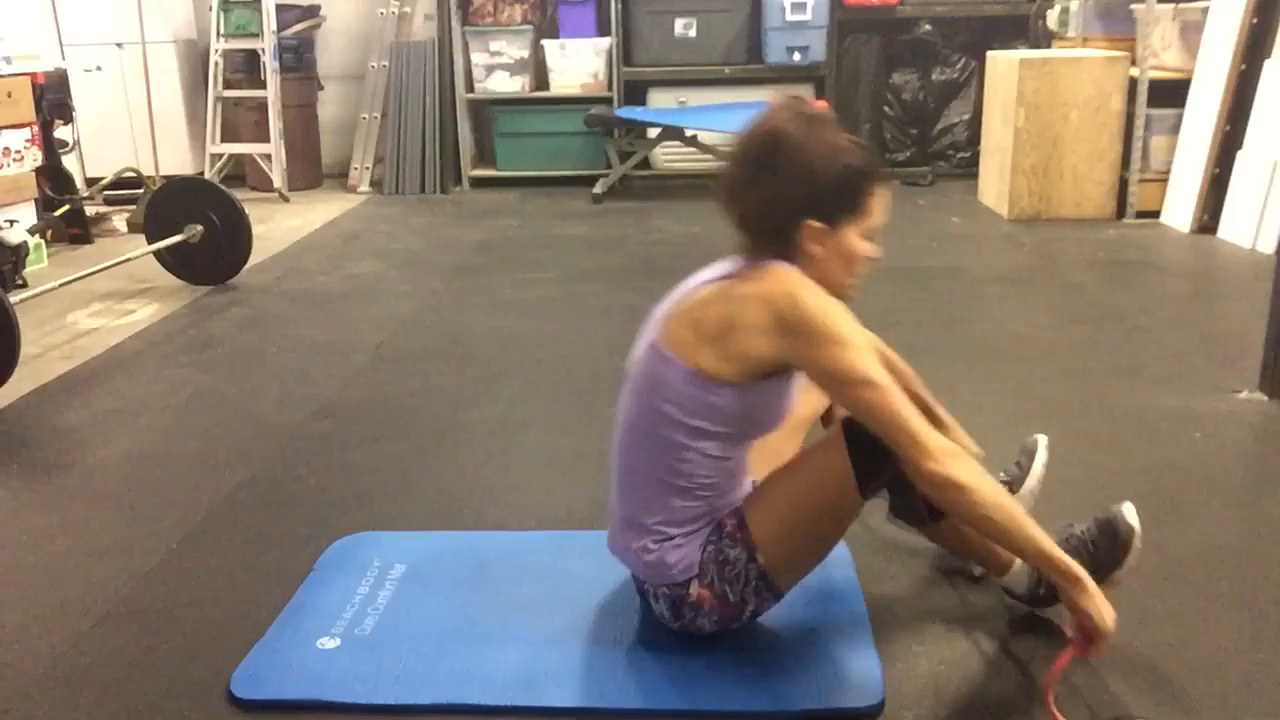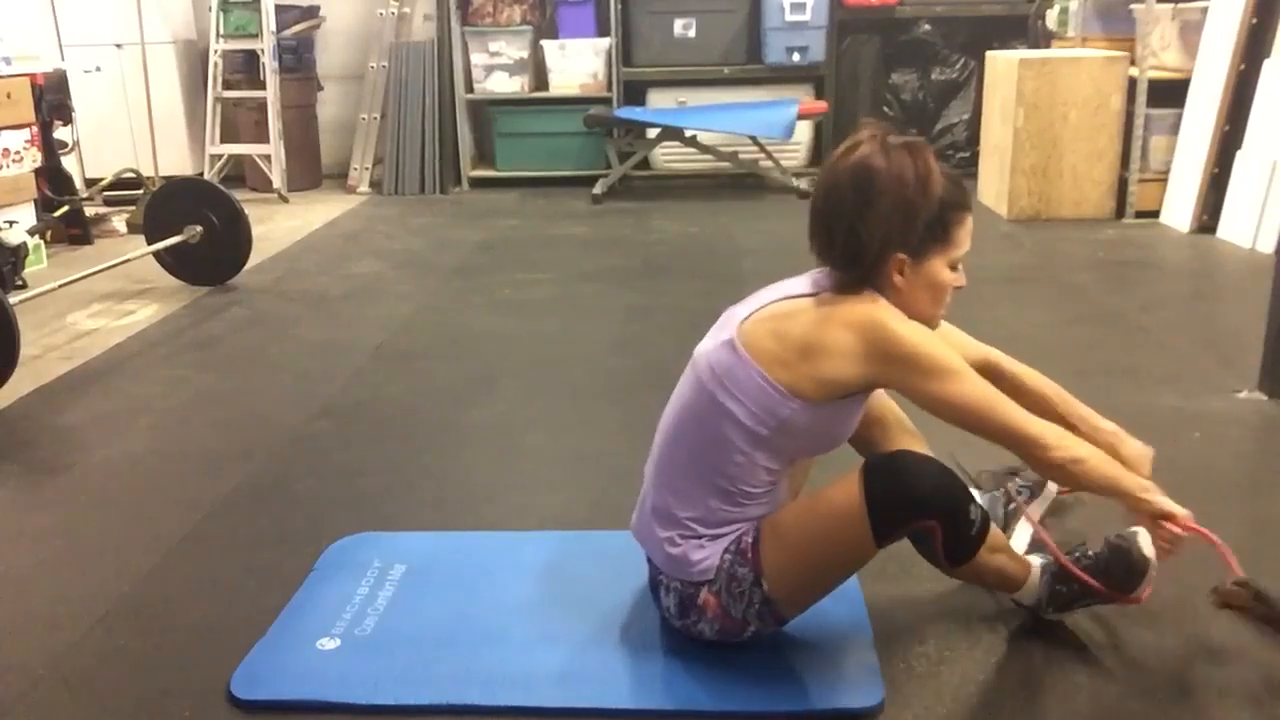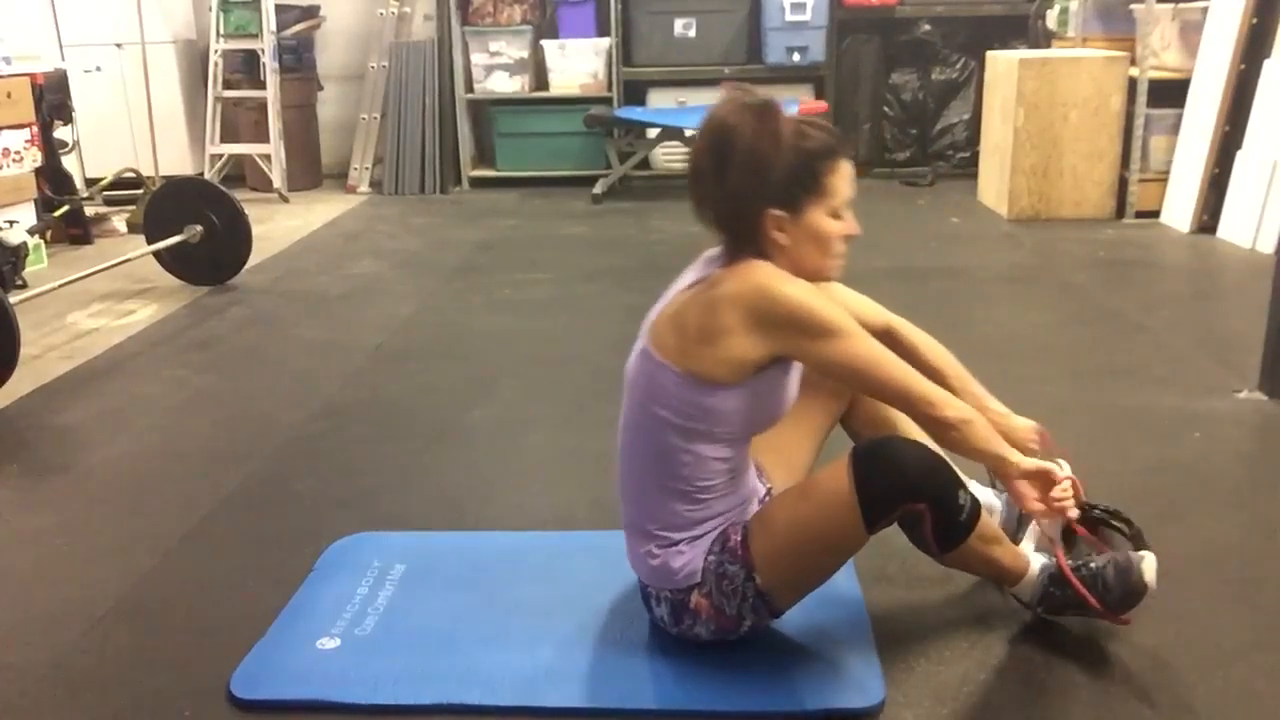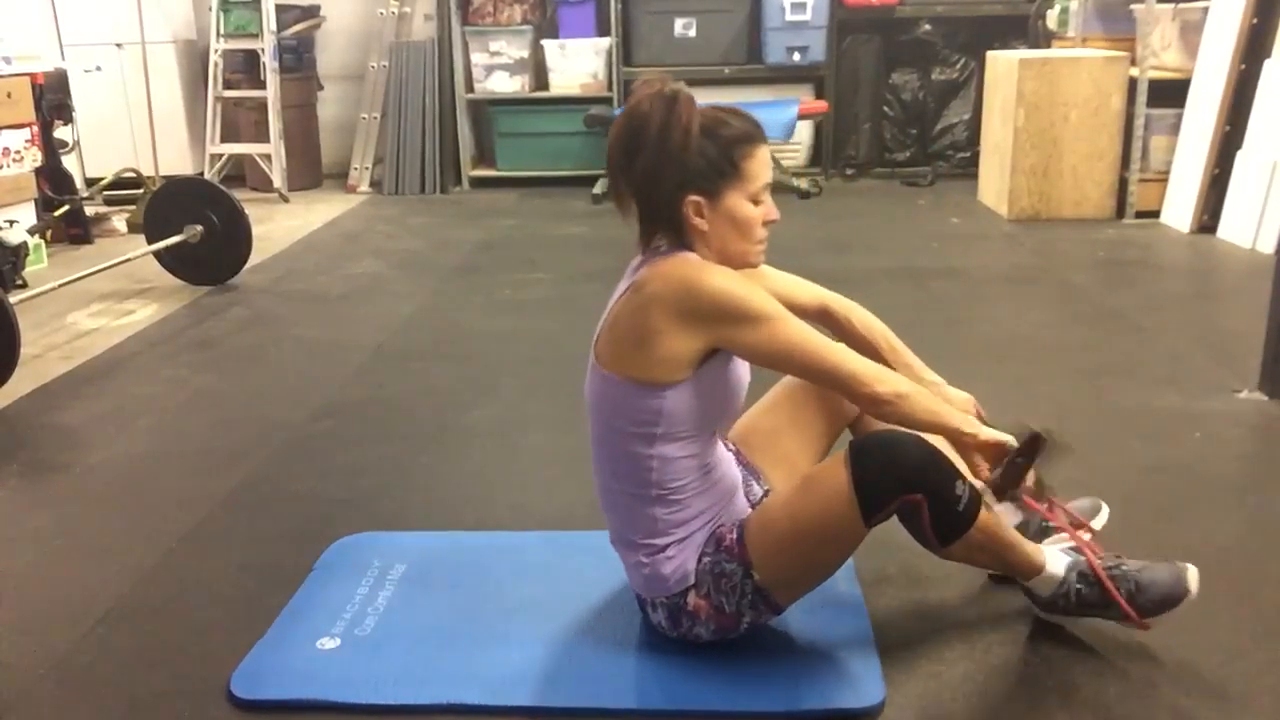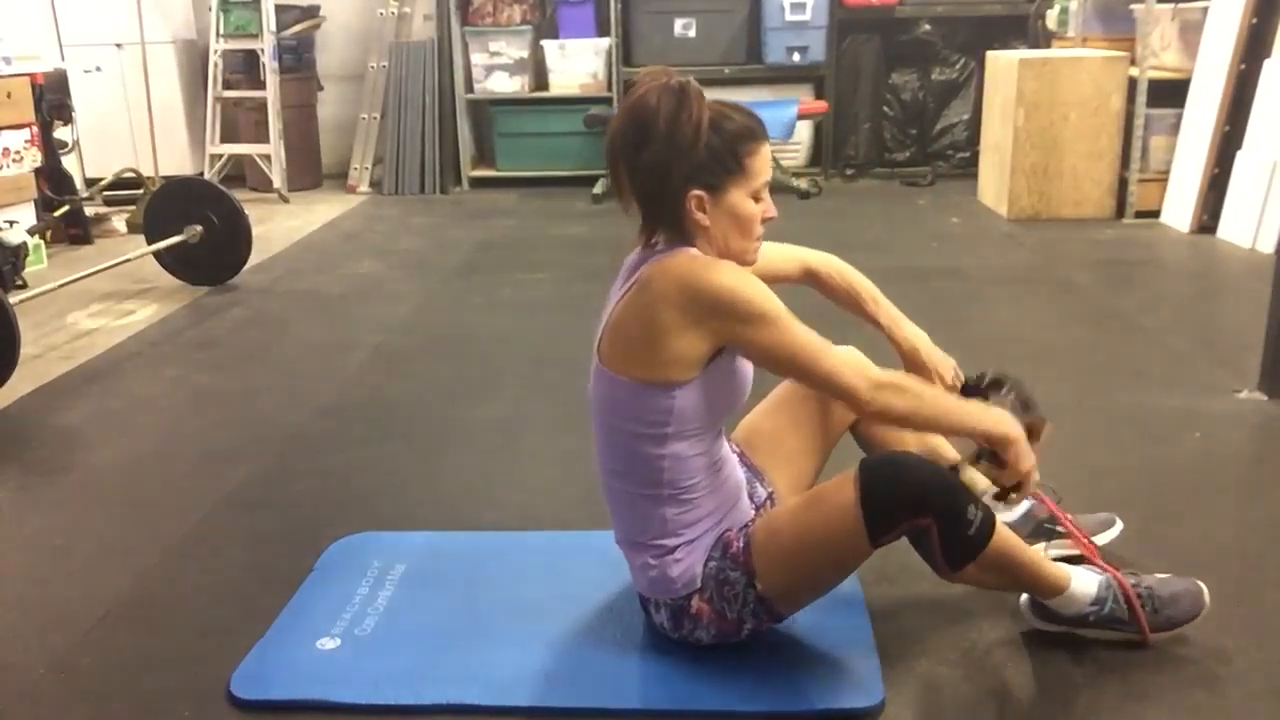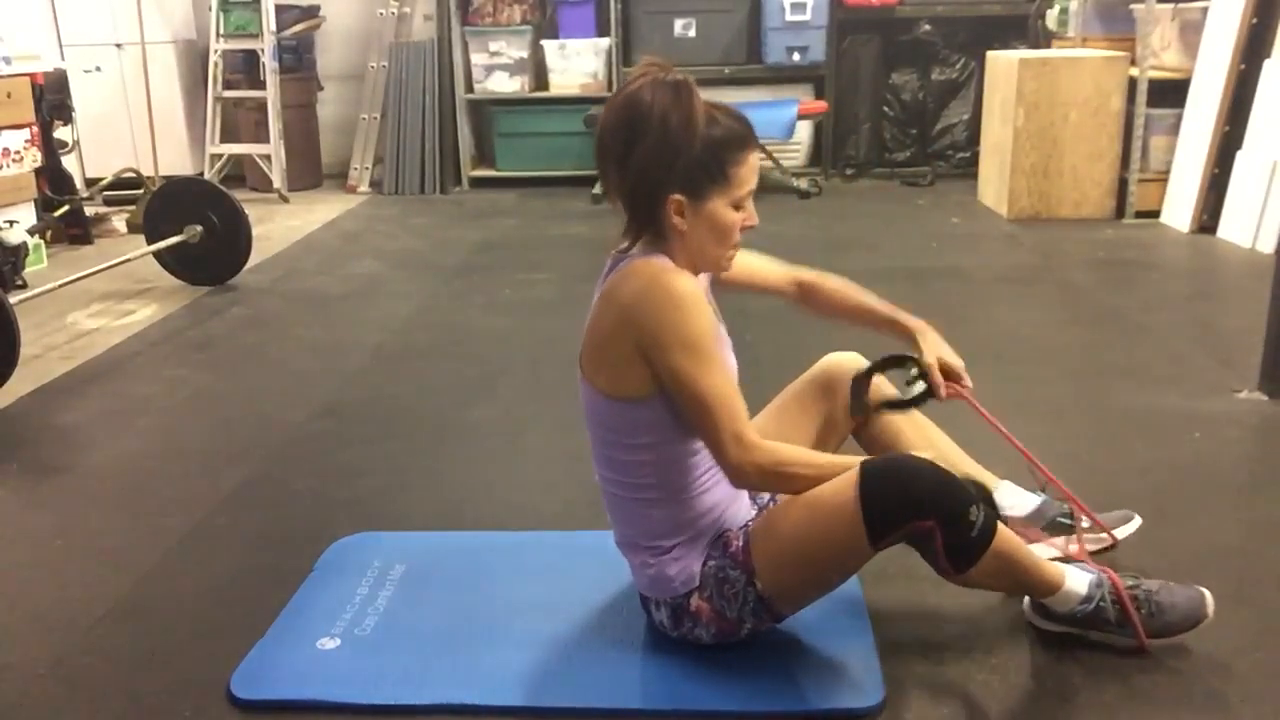
dt=0.4s
person 1, frame 1
left shoulder: (757, 277)
right shoulder: (783, 300)
left elbow: (875, 355)
right elbow: (933, 463)
left wrist: (948, 430)
right wrist: (1068, 573)
left hip: (681, 536)
right hip: (694, 585)
left knee: (824, 381)
right knee: (883, 445)
left ankle: (963, 507)
right ankle: (1027, 577)
person 1, frame 2
left shoulder: (841, 297)
right shoulder: (871, 329)
left elbow: (989, 365)
right elbow: (1048, 451)
left wrist: (1108, 435)
right wrist: (1146, 497)
left hip: (699, 545)
right hip: (709, 590)
right knee: (912, 486)
left ankle: (978, 523)
right ankle: (1036, 586)
person 1, frame 3
left shoulder: (754, 267)
right shoulder: (767, 295)
left elbow: (893, 332)
right elbow: (935, 411)
left wrist: (997, 416)
right wrist: (1012, 464)
left hip: (720, 514)
right hip: (700, 588)
left knee: (854, 368)
right knee: (903, 470)
left ankle: (989, 514)
right ankle: (1037, 584)
person 1, frame 4
left shoulder: (687, 262)
right shoulder: (693, 289)
left elbow: (833, 309)
right elbow: (875, 390)
left wrist: (937, 392)
right wrist: (973, 433)
left hip: (713, 506)
right hip: (696, 585)
left knee: (852, 376)
right knee: (900, 463)
left ankle: (1004, 521)
right ankle: (1055, 581)
person 1, frame 5
left shoulder: (677, 254)
right shoulder: (699, 283)
left elbow: (820, 267)
right elbow: (865, 395)
left wrist: (912, 340)
right wrist: (995, 425)
left hip: (712, 515)
right hip: (699, 587)
left knee: (842, 371)
right knee: (910, 485)
left ankle: (1009, 523)
right ankle: (1073, 599)
person 1, frame 6
left shoulder: (664, 259)
right shoulder: (663, 291)
left elbow: (798, 284)
right elbow: (746, 458)
left wrist: (911, 328)
right wrist: (882, 469)
left hip: (714, 524)
right hip: (700, 587)
left knee: (848, 376)
right knee: (912, 490)
left ankle: (1019, 517)
right ankle: (1075, 598)
